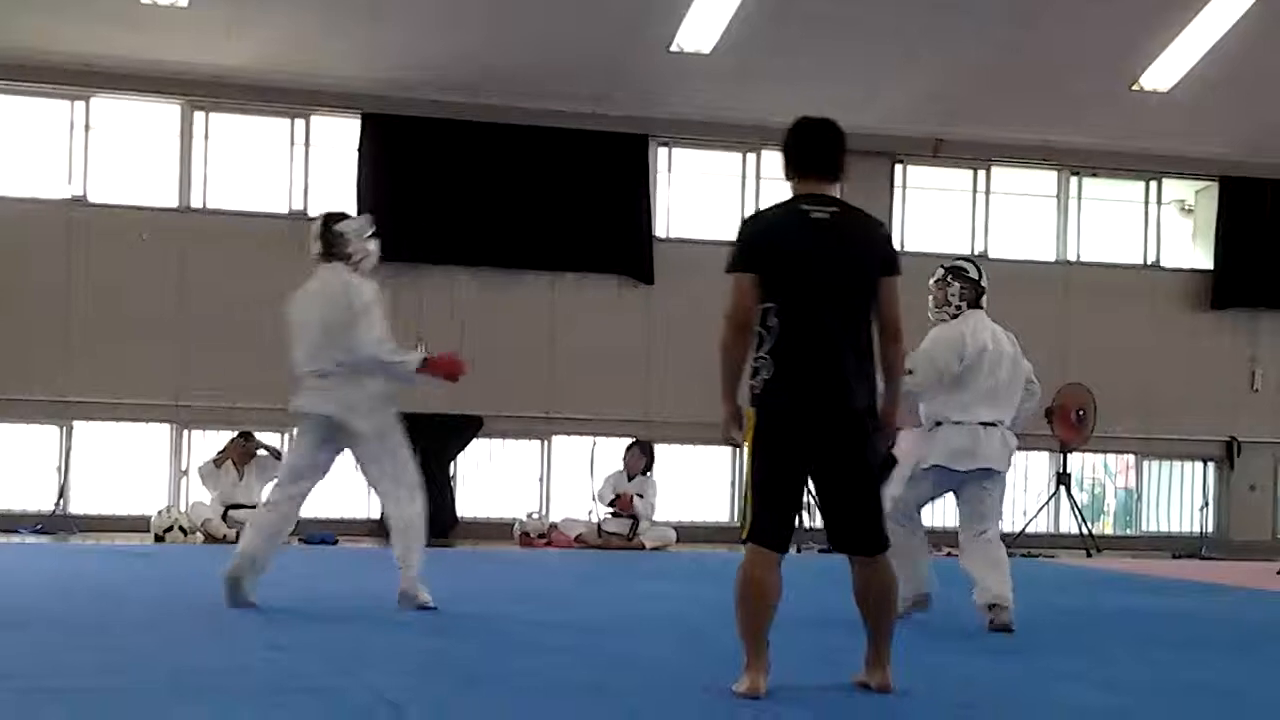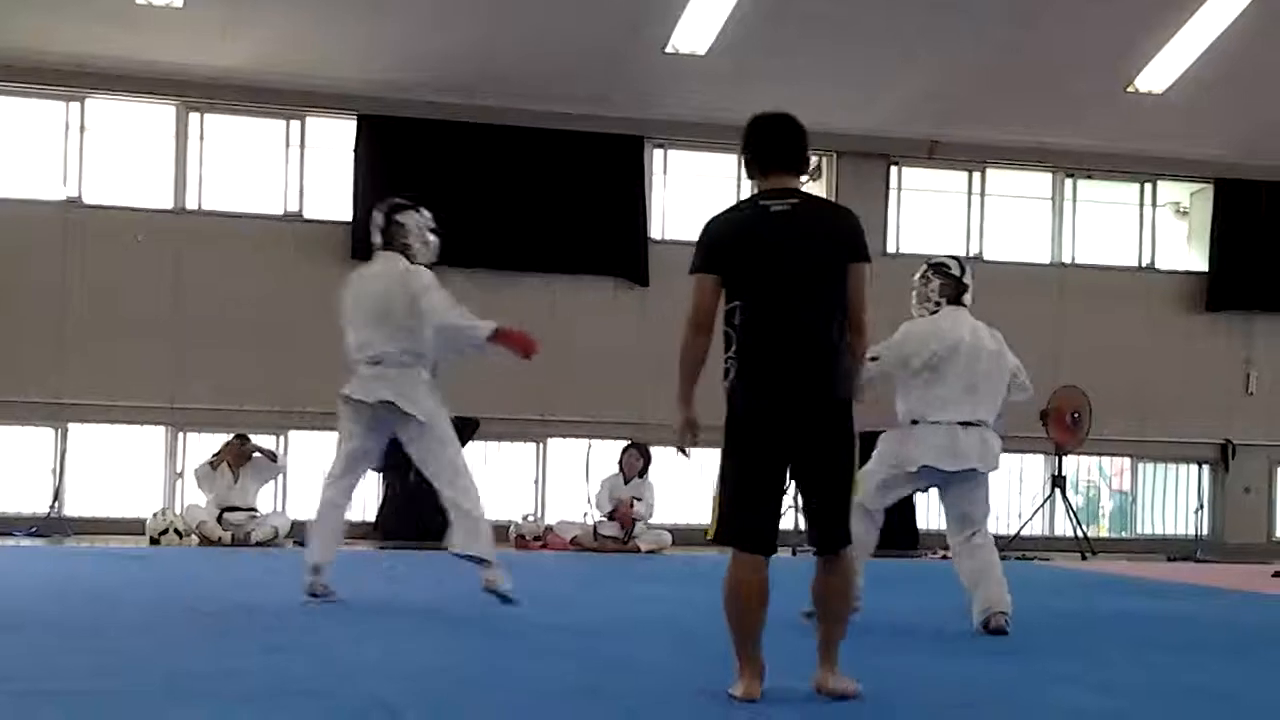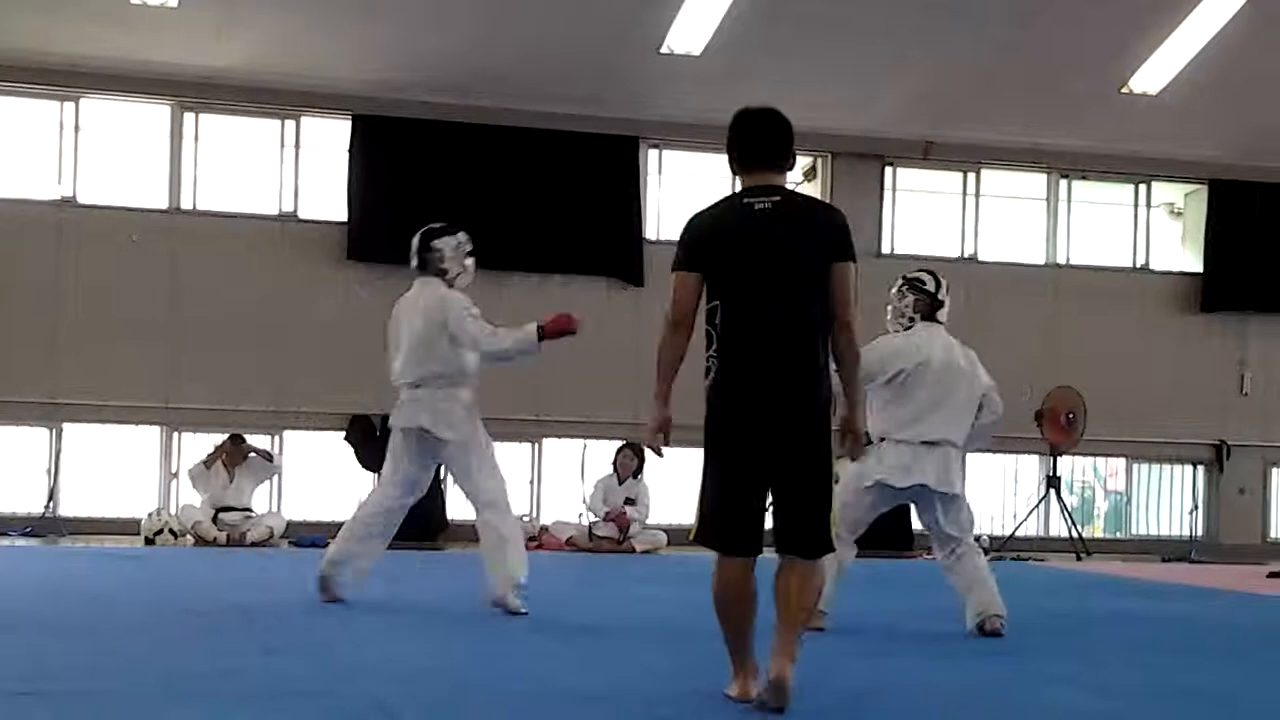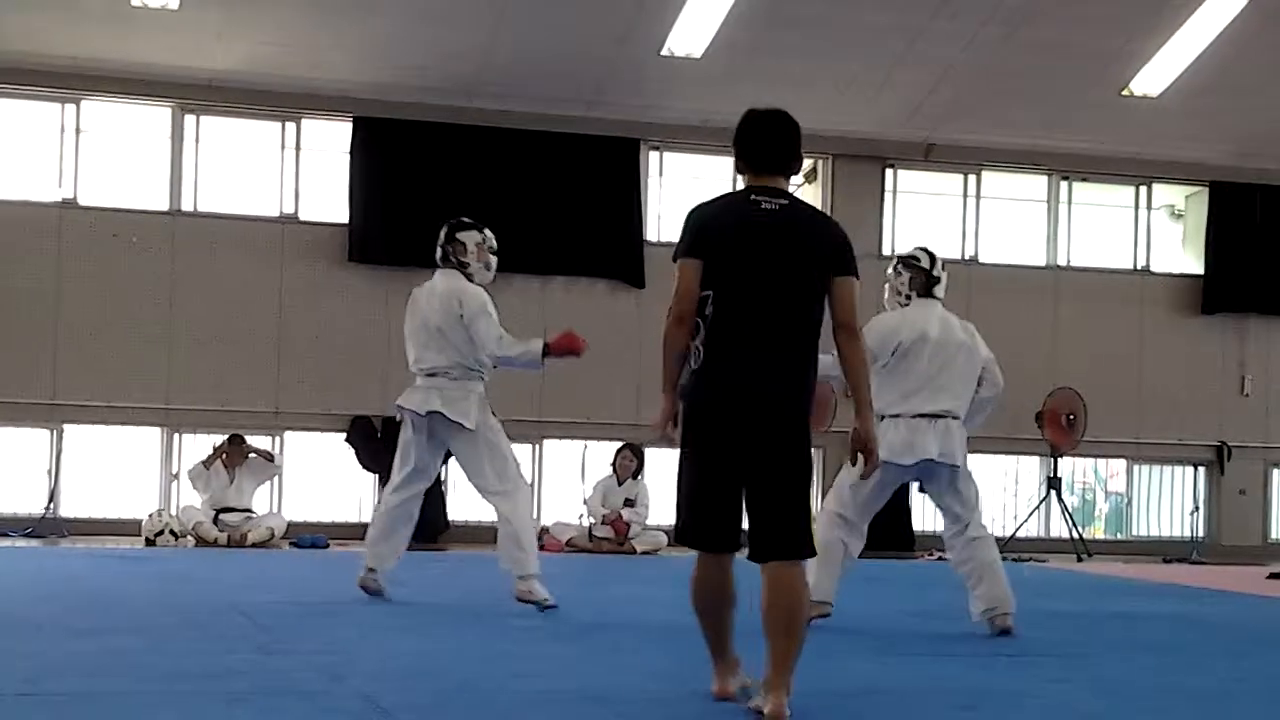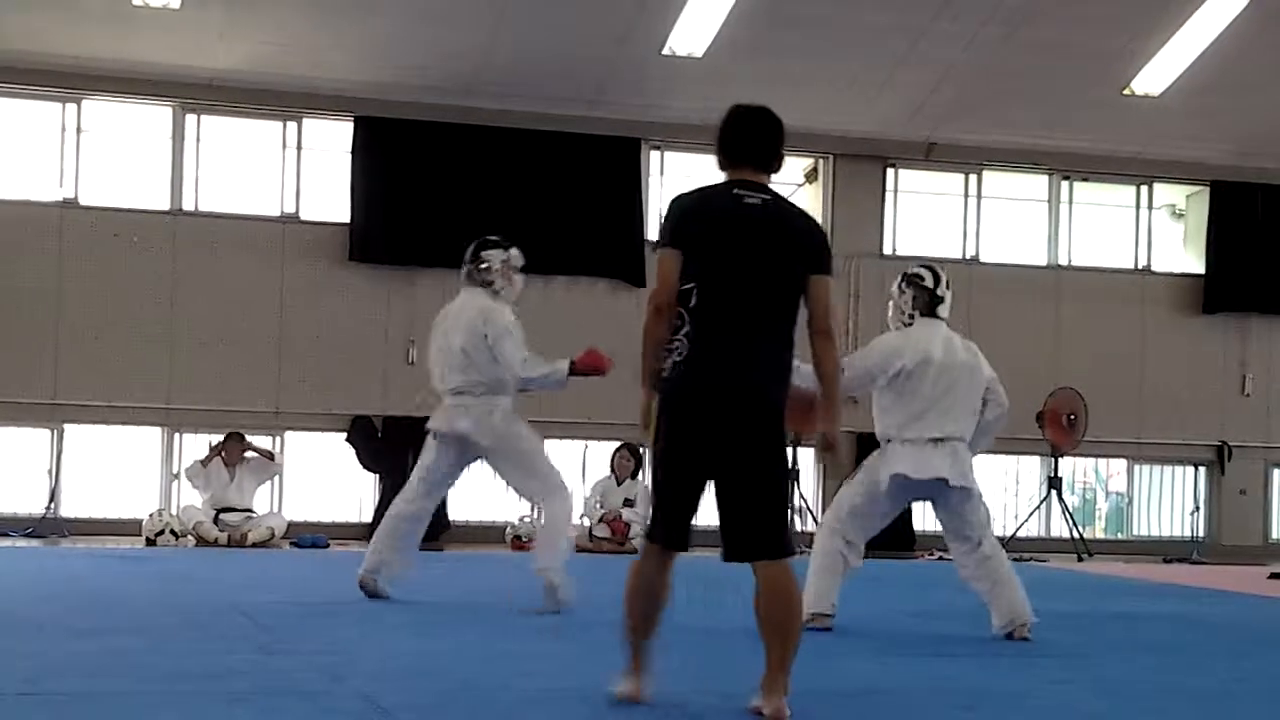
dt=0.2s
person 1, frame 1
left shoulder: (760, 230)
right shoulder: (873, 234)
left elbow: (738, 325)
right elbow: (890, 331)
left wrist: (730, 399)
right wrist: (891, 401)
left hip: (778, 407)
right hip: (852, 408)
left knee: (763, 544)
right knee: (868, 547)
left ankle: (754, 669)
right ankle: (878, 667)
person 1, frame 2
left shoulder: (723, 230)
right shoulder: (843, 224)
left elbow: (699, 326)
right elbow: (856, 323)
left wrist: (685, 402)
right wrist: (845, 391)
left hip: (753, 406)
right hip: (825, 405)
left knee: (748, 548)
right knee: (833, 547)
left ankle: (749, 674)
right ankle: (829, 666)
person 1, frame 3
left shoulder: (705, 226)
right shoulder: (828, 222)
left elbow: (679, 323)
right elbow: (844, 323)
left wrist: (661, 401)
right wrist: (851, 401)
left hip: (732, 407)
right hip: (803, 406)
left knee: (734, 551)
right knee: (803, 549)
left ankle: (742, 674)
right ankle: (782, 659)
person 1, frame 4
left shoulder: (707, 219)
right shoulder: (826, 233)
left elbow: (681, 315)
right elbow: (847, 330)
left wrist: (670, 393)
right wrist: (864, 416)
left hip: (710, 402)
right hip: (784, 409)
left knee: (713, 550)
right knee: (783, 556)
left ankle: (724, 670)
person 1, frame 5
left shoulder: (689, 210)
right shoulder: (806, 229)
left elbow: (662, 306)
right elbow: (822, 329)
left wrist: (650, 386)
right wrist: (829, 414)
left hip: (690, 396)
right hip: (763, 406)
left knee: (660, 542)
right knee: (771, 554)
person 2, frame 1
left shoulder: (302, 296)
right shoulder: (359, 289)
left elbow: (309, 353)
right elbow: (373, 352)
right wrist: (428, 364)
left hip: (317, 402)
right hip: (360, 402)
left knee: (289, 489)
right knee: (403, 490)
left ankle: (244, 567)
right ankle: (410, 582)
person 2, frame 2
left shoulder: (355, 282)
right shoulder: (415, 277)
right elbow: (446, 319)
right wrist: (500, 334)
left hip: (364, 390)
right hip: (409, 389)
left knee: (342, 477)
right knee: (453, 478)
left ankle: (317, 569)
right ankle: (485, 564)
person 2, frame 3
left shoulder: (403, 306)
right shoulder: (450, 302)
right elbow: (489, 343)
right wrist: (544, 331)
left hip: (411, 412)
right hip: (451, 411)
left knee: (390, 498)
right knee: (492, 499)
left ankle: (334, 567)
right ankle: (506, 587)
person 2, frame 4
left shoulder: (419, 295)
right shoulder: (470, 295)
right elbow: (499, 349)
left wrist: (482, 357)
right wrist: (552, 347)
left hip: (422, 400)
right hip: (462, 402)
left knee: (403, 488)
right knee: (509, 489)
left ankle: (373, 570)
right ankle: (526, 578)
person 2, frame 5
left shoulder: (447, 315)
right shoulder: (495, 314)
right elbow: (522, 370)
right wrist: (575, 367)
left hip: (452, 417)
right hip: (491, 418)
left knee: (417, 498)
right knee: (553, 494)
left ankle: (372, 572)
right ankle: (551, 577)
person 3, frame 1
left shoulder: (951, 334)
right shoulder: (1007, 340)
left elbow: (913, 384)
right elbow: (1030, 394)
left hip: (946, 442)
right hip: (991, 446)
left knee: (895, 508)
right knee: (981, 530)
left ankle: (913, 591)
right ankle: (998, 602)
person 3, frame 2
left shoulder: (925, 330)
right shoulder: (992, 338)
left elbow: (872, 366)
right elbow: (1020, 387)
left hip: (924, 441)
right hip: (972, 445)
left knee: (860, 503)
right knee: (971, 531)
right ankle: (995, 609)
person 3, frame 3
left shoulder: (896, 347)
right shoulder: (965, 357)
right elbow: (991, 409)
left hip: (892, 460)
right hip: (942, 466)
left knee: (834, 530)
right knee: (956, 544)
right ankle: (988, 613)
person 3, frame 4
left shoulder: (895, 323)
right shoulder: (965, 332)
right elbow: (992, 384)
left hip: (897, 437)
right hip: (946, 440)
left knee: (841, 513)
right knee: (966, 525)
left ankle: (816, 598)
right ankle: (997, 609)
person 3, frame 5
left shoulder: (897, 345)
right shoulder: (969, 352)
left elbow: (840, 379)
right elbow: (997, 406)
left hip: (901, 459)
right hip: (953, 462)
left knee: (841, 528)
right knee: (976, 543)
left ankle: (817, 610)
right ankle: (1016, 620)
